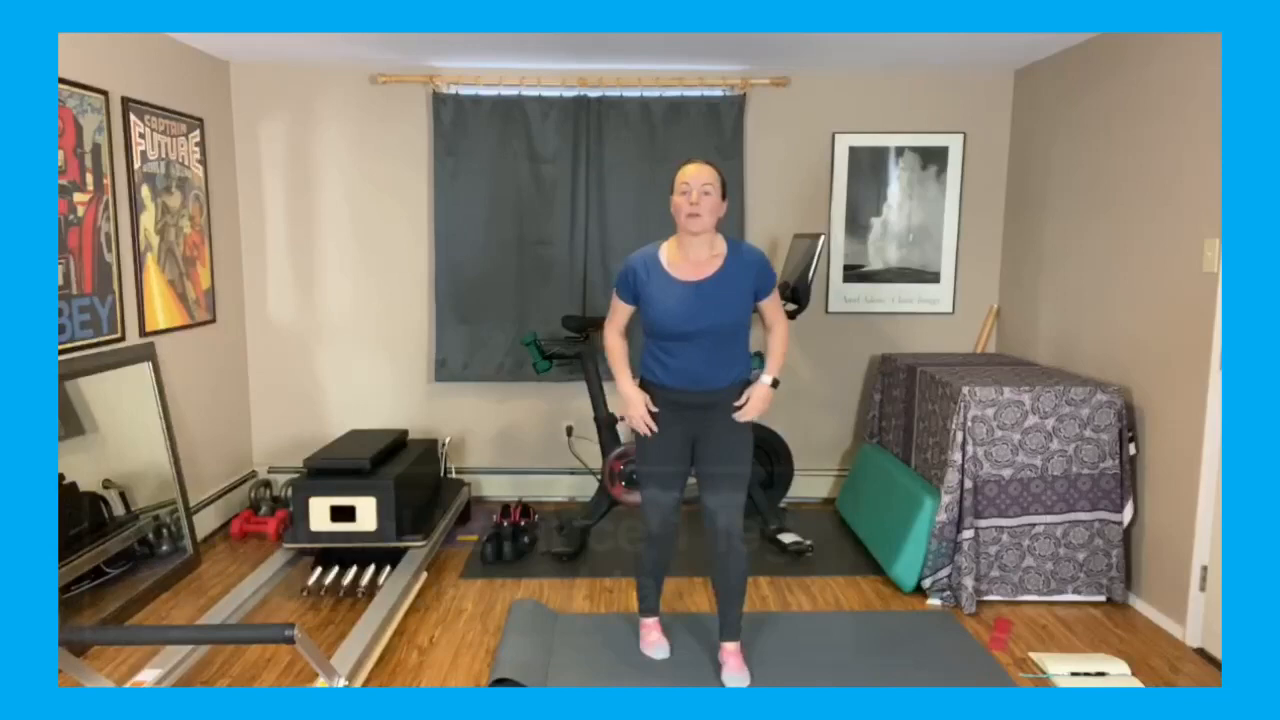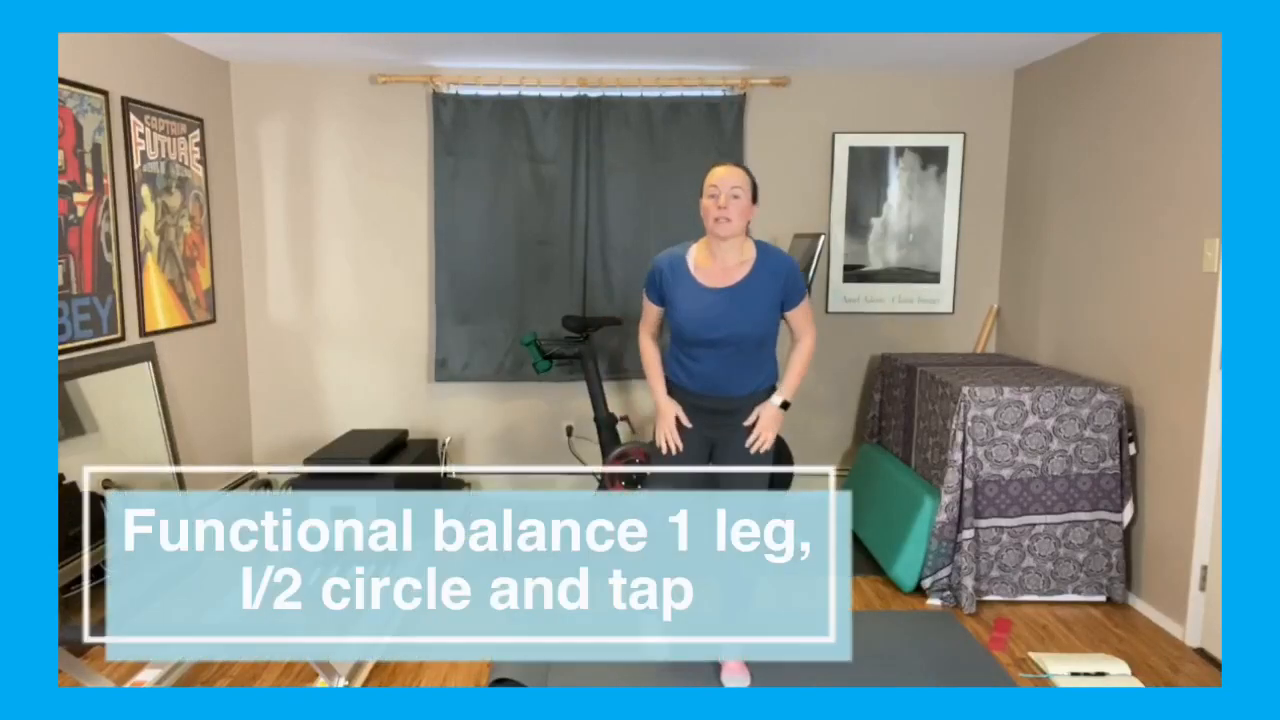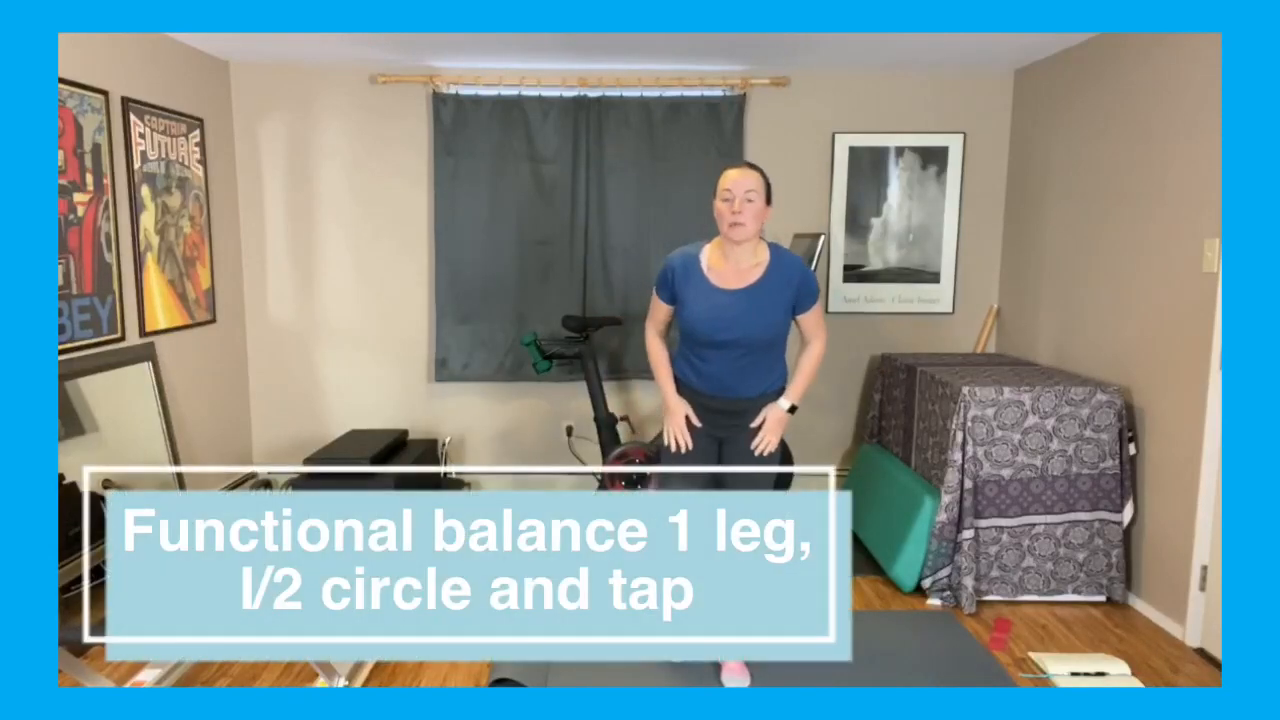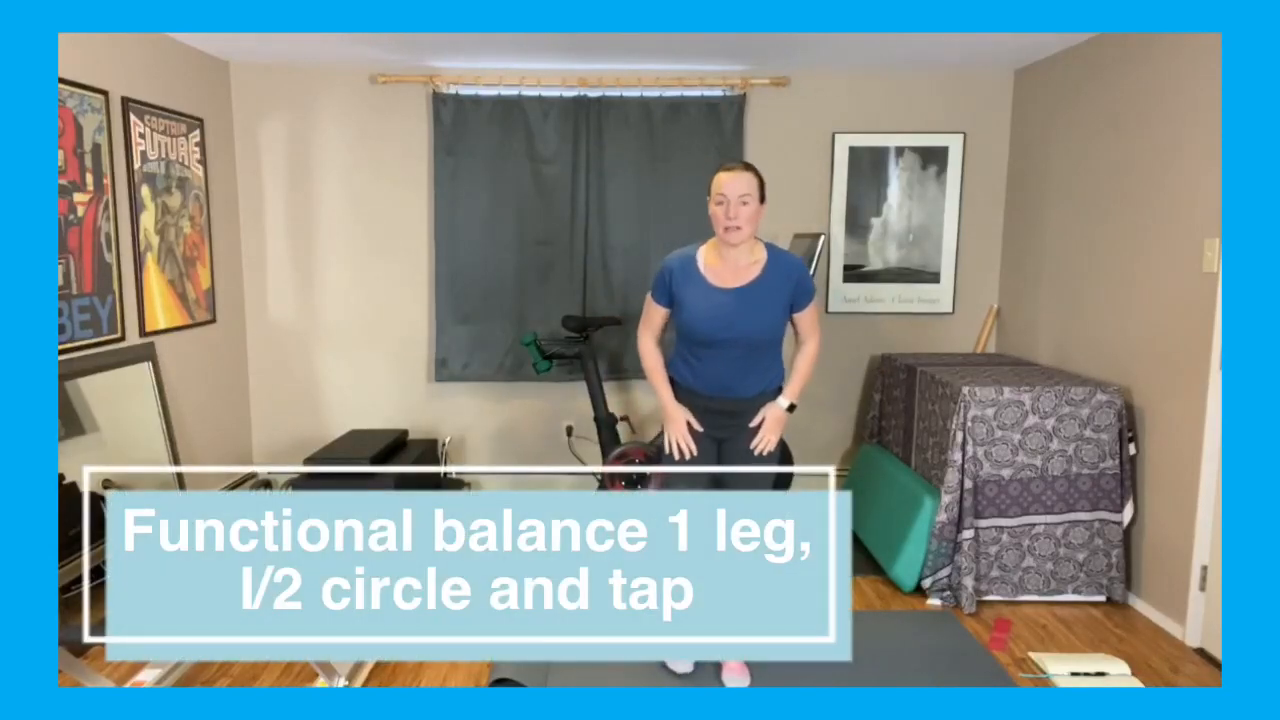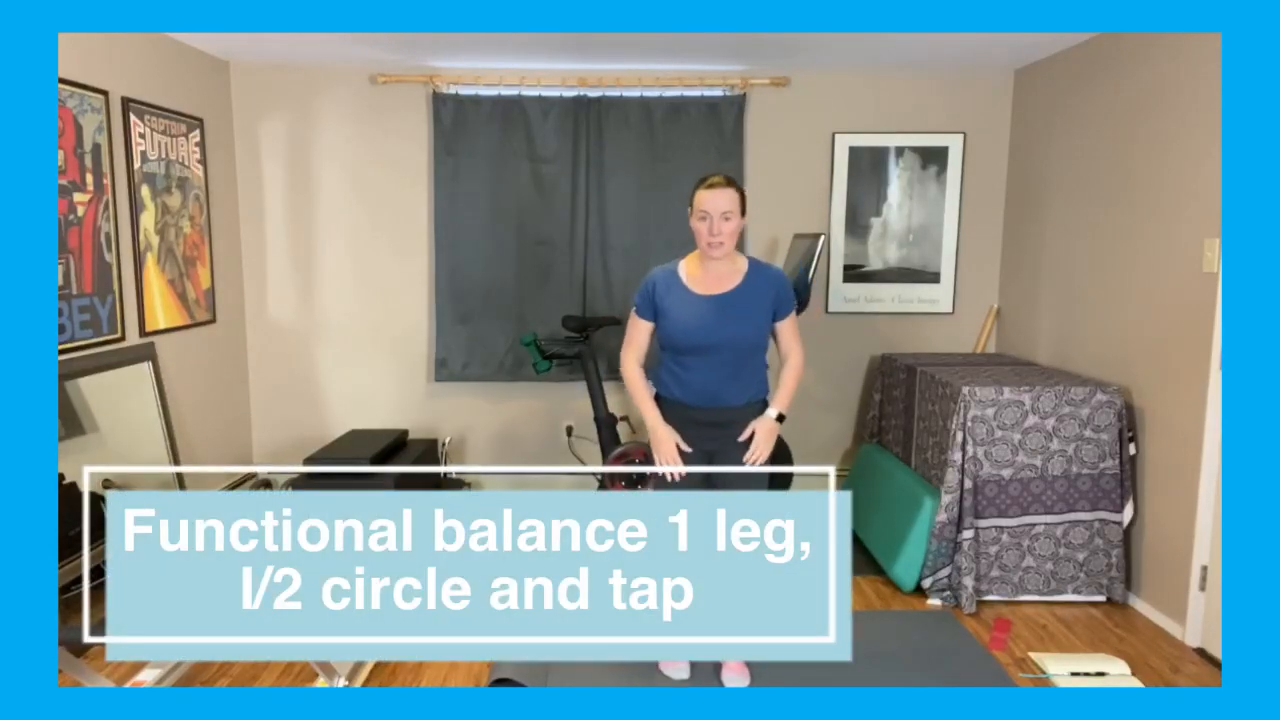
dt=0.3s
person 1, frame 1
left shoulder: (749, 263)
right shoulder: (641, 266)
left elbow: (777, 324)
right elbow: (613, 331)
left wrist: (768, 380)
right wrist: (626, 387)
left hip: (726, 411)
right hip: (661, 410)
left knee: (727, 527)
right knee: (658, 520)
left ankle: (730, 643)
right ankle: (649, 616)
person 1, frame 2
left shoulder: (779, 269)
right shoulder: (667, 268)
left elbow: (805, 337)
right elbow: (648, 334)
left wrist: (780, 402)
right wrist: (660, 399)
left hip: (748, 417)
right hip: (685, 412)
person 1, frame 3
left shoulder: (792, 272)
right shoulder: (680, 266)
left elbow: (815, 341)
right elbow: (654, 331)
left wrist: (786, 405)
right wrist: (670, 398)
left hip: (756, 417)
right hip: (693, 411)
person 1, frame 4
left shoulder: (789, 271)
right shoulder: (677, 268)
left elbow: (810, 339)
right elbow: (647, 337)
left wrist: (784, 404)
right wrist: (668, 405)
left hip: (754, 418)
right hip: (691, 413)
person 1, frame 5
left shoulder: (770, 283)
right shoulder: (660, 283)
left elbow: (793, 356)
right elbow: (631, 360)
left wrist: (774, 416)
right wrist: (656, 426)
left hip: (743, 429)
right hip: (678, 427)
